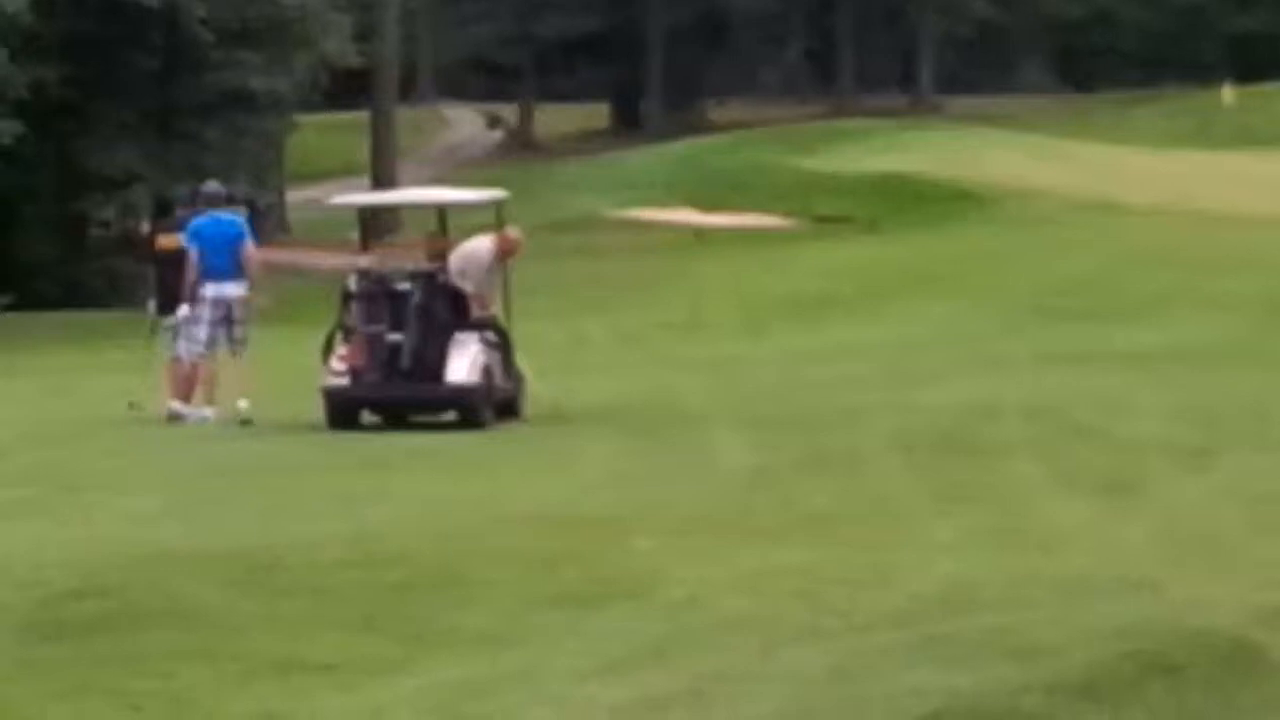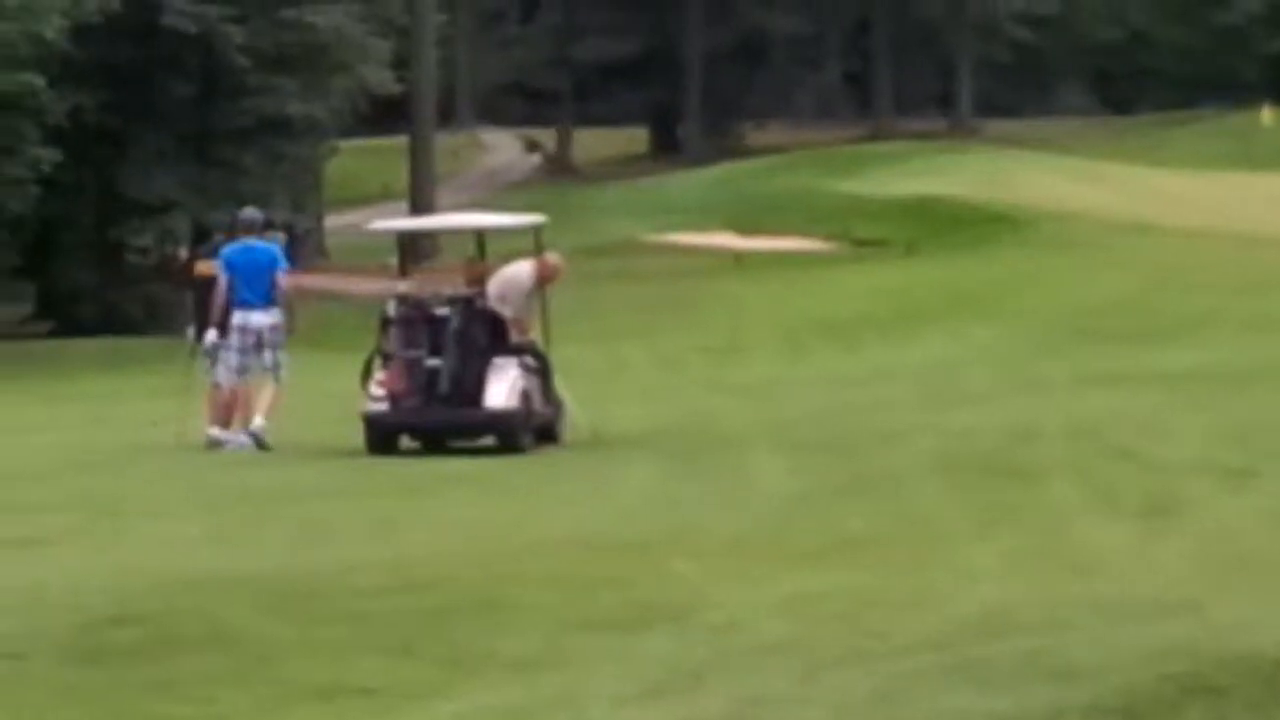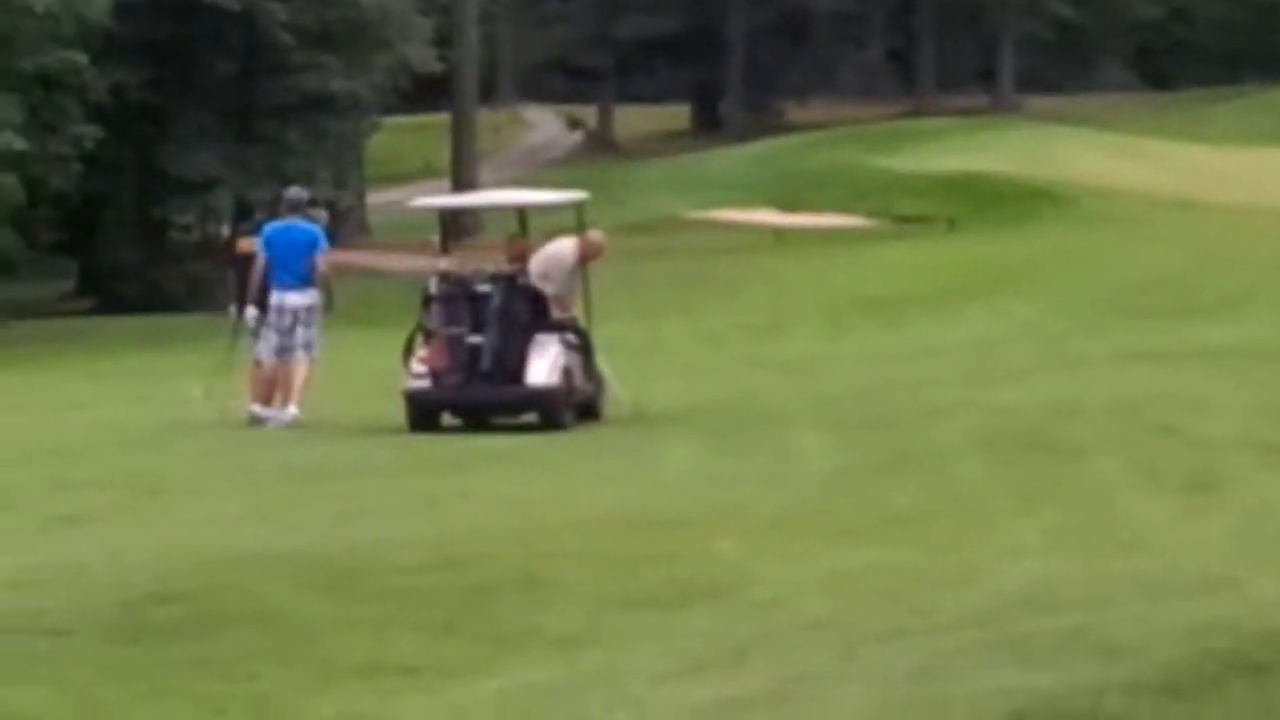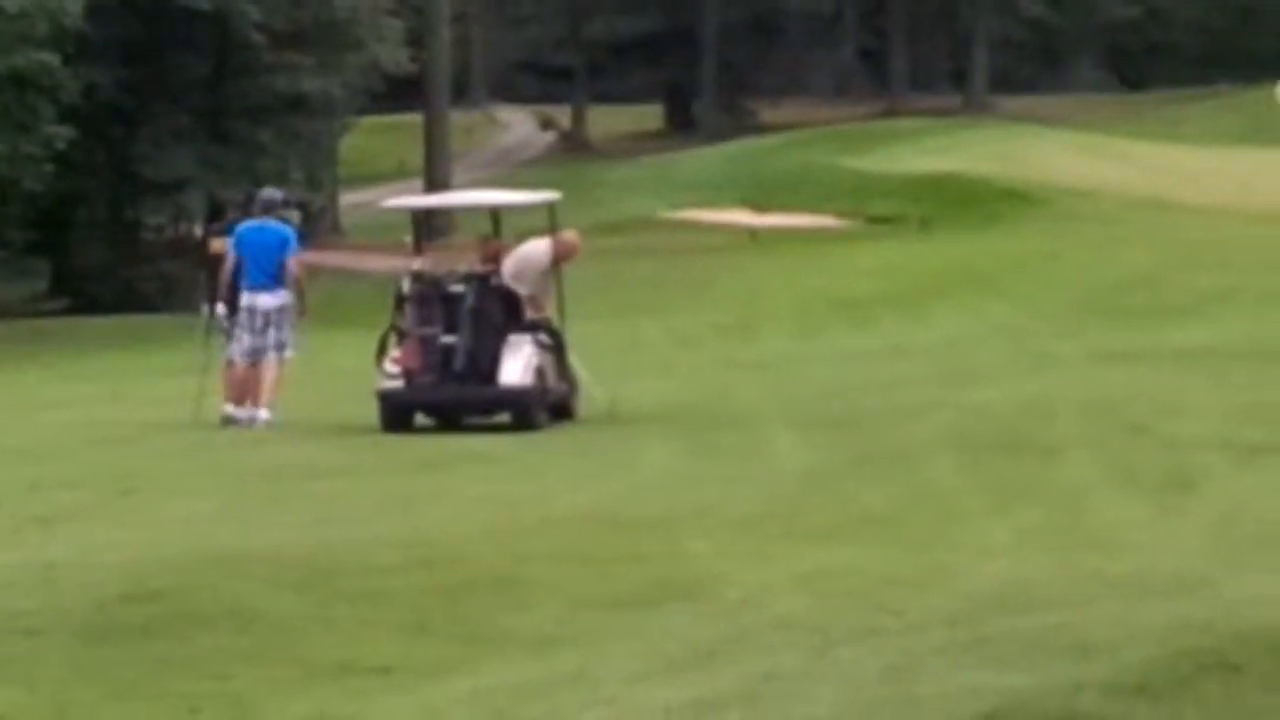
dt=0.2s
person 1, frame 1
left shoulder: (195, 226)
right shoulder: (239, 222)
left elbow: (193, 265)
right elbow: (250, 258)
left wrist: (186, 300)
right wrist: (252, 288)
left hip: (210, 290)
right hip: (237, 289)
left knee: (205, 352)
right knee: (238, 351)
left ankle: (208, 408)
right ankle: (242, 402)
person 1, frame 2
left shoulder: (228, 253)
right shoulder: (273, 251)
left elbow: (221, 291)
right elbow: (283, 288)
left wrist: (213, 325)
right wrist: (288, 317)
left hip: (241, 317)
right hip: (270, 316)
left knee: (240, 377)
right knee: (273, 375)
left ankle: (245, 430)
right ankle: (259, 421)
person 1, frame 3
left shoulder: (269, 231)
right shoulder: (314, 232)
left elbow: (259, 268)
right elbow: (322, 270)
left wrist: (251, 301)
right wrist: (328, 298)
left hip: (279, 297)
right hip: (307, 297)
left knee: (281, 357)
right knee: (304, 356)
left ankle: (283, 410)
right ankle: (292, 408)
person 1, frame 4
left shoulder: (241, 230)
right shoulder: (286, 233)
left elbow: (228, 267)
right elbow: (293, 272)
left wrist: (221, 299)
right wrist: (301, 301)
left hip: (250, 298)
right hip: (278, 298)
left knee: (252, 358)
right knee: (274, 358)
left ankle: (251, 410)
right ankle: (263, 411)
person 2, frame 1
left shoulder: (156, 230)
left elbow: (153, 266)
left wrist: (155, 297)
left hip: (165, 300)
left knee: (174, 354)
left ankle: (174, 402)
right ankle: (179, 403)
person 2, frame 2
left shoulder: (196, 256)
left elbow: (192, 291)
left wrist: (195, 324)
left hip: (206, 326)
right hip: (231, 325)
left knee: (214, 380)
left ankle: (213, 431)
right ankle: (221, 431)
person 2, frame 3
left shoulder: (238, 234)
left elbow: (234, 270)
left wrist: (236, 302)
left hip: (247, 302)
right hip: (271, 301)
left knee: (258, 357)
person 2, frame 4
left shoulder: (210, 233)
left elbow: (207, 271)
left wrist: (210, 303)
left hip: (220, 301)
left knee: (231, 357)
left ankle: (229, 405)
